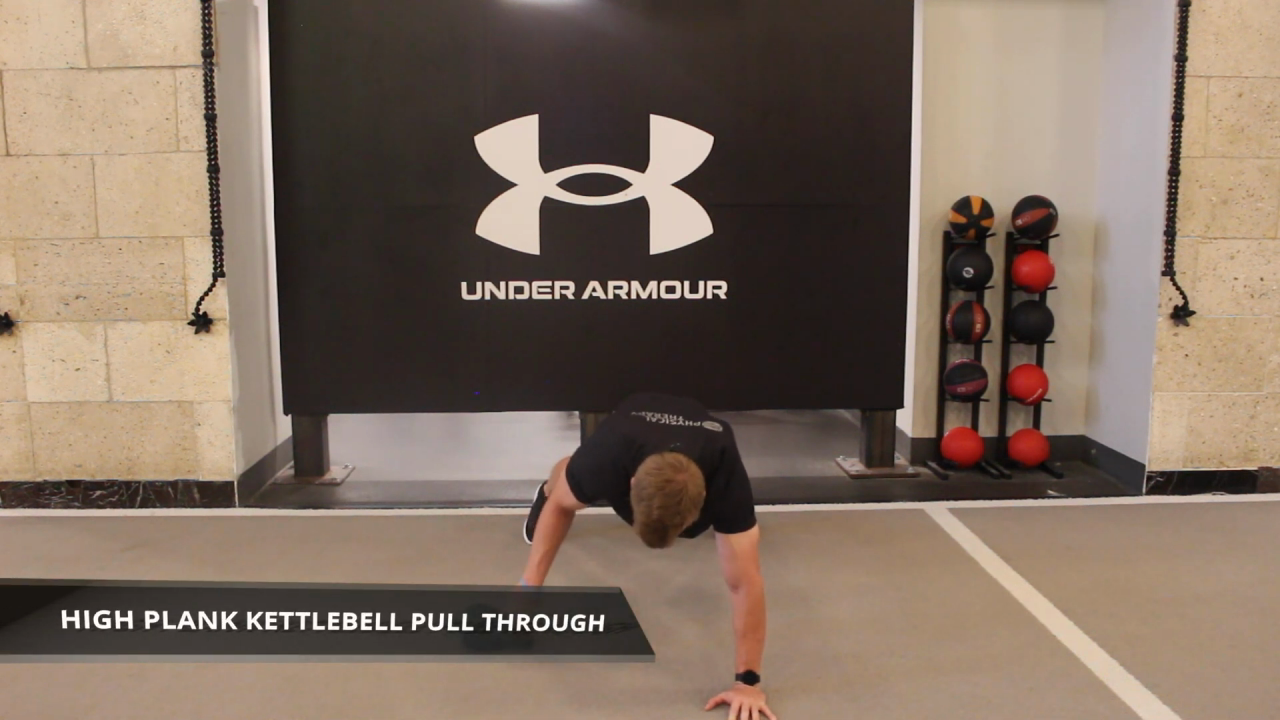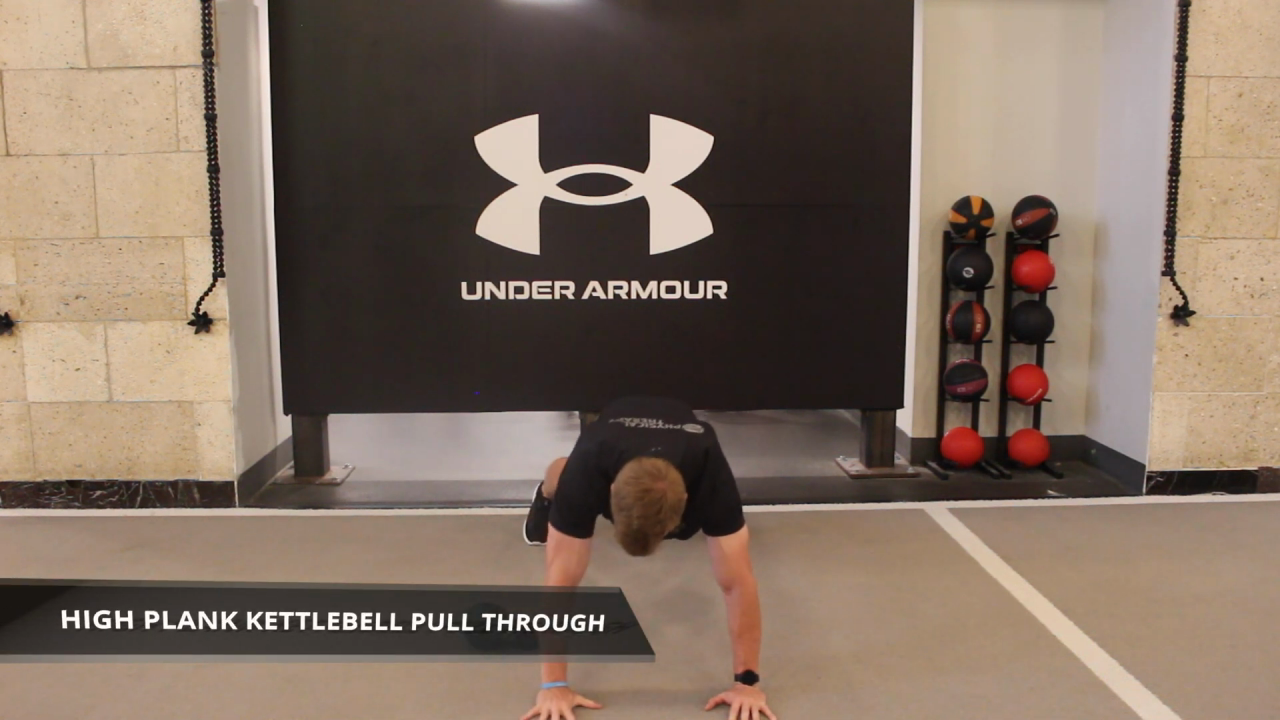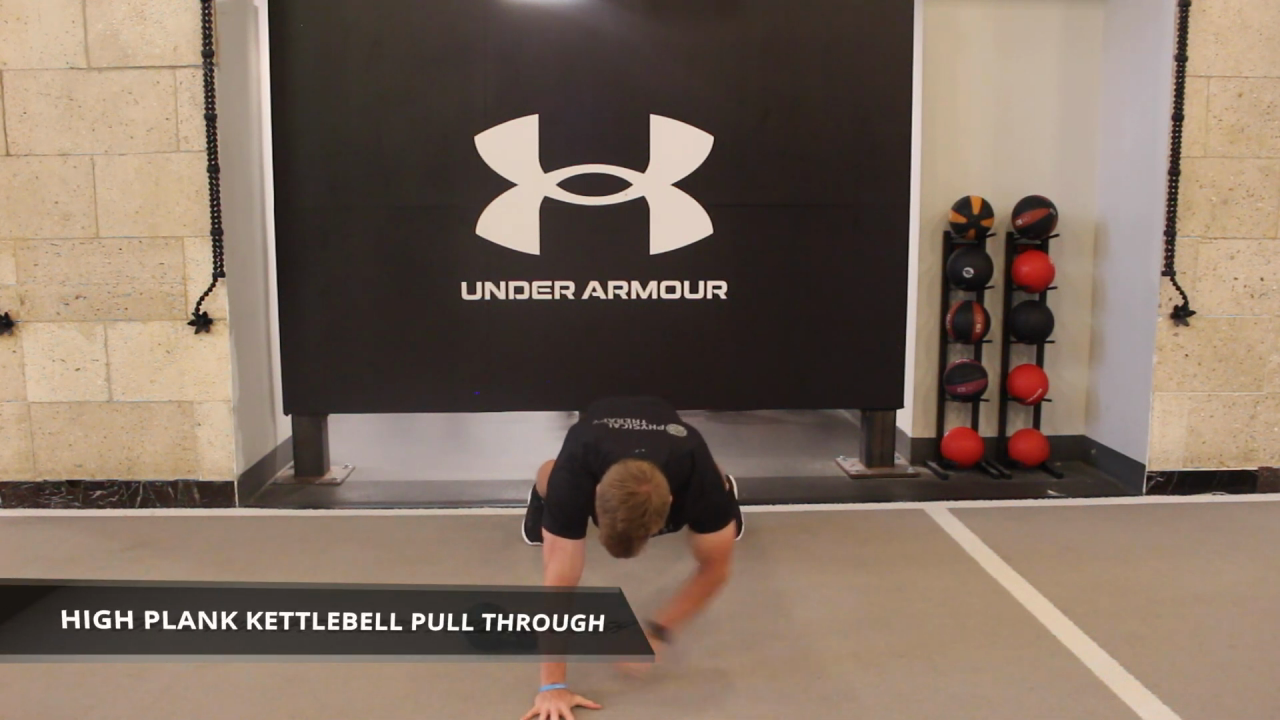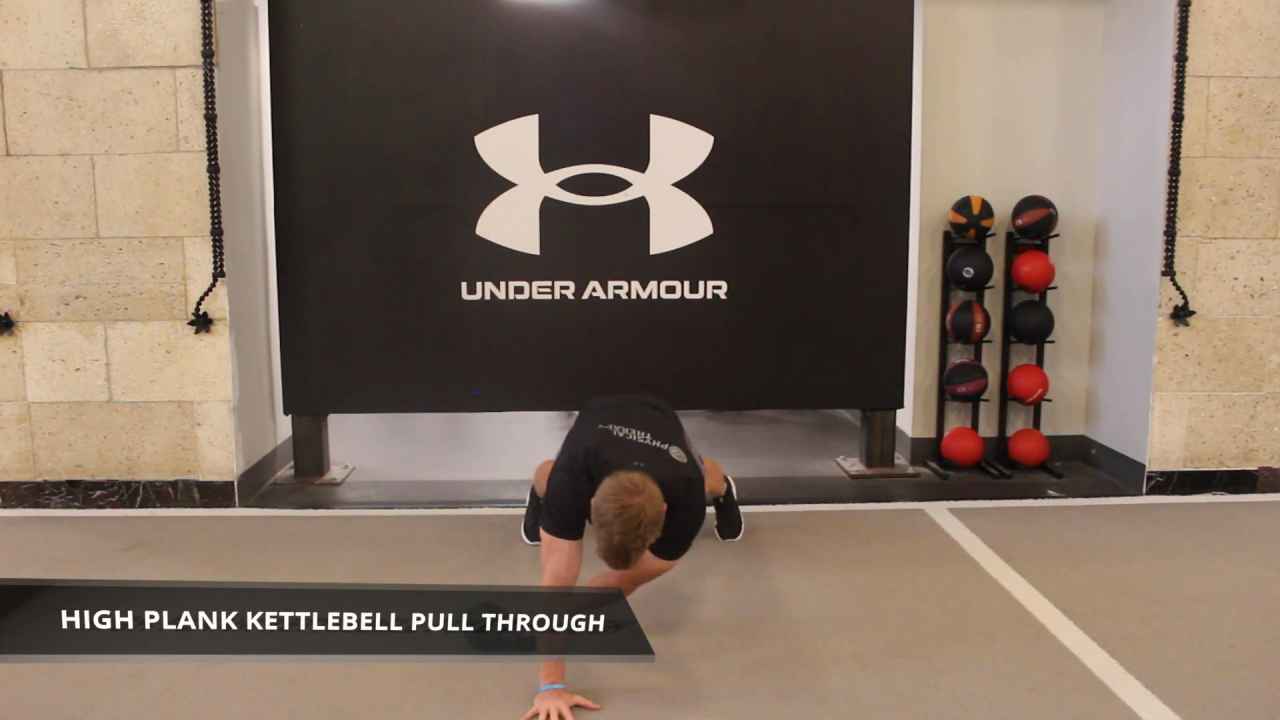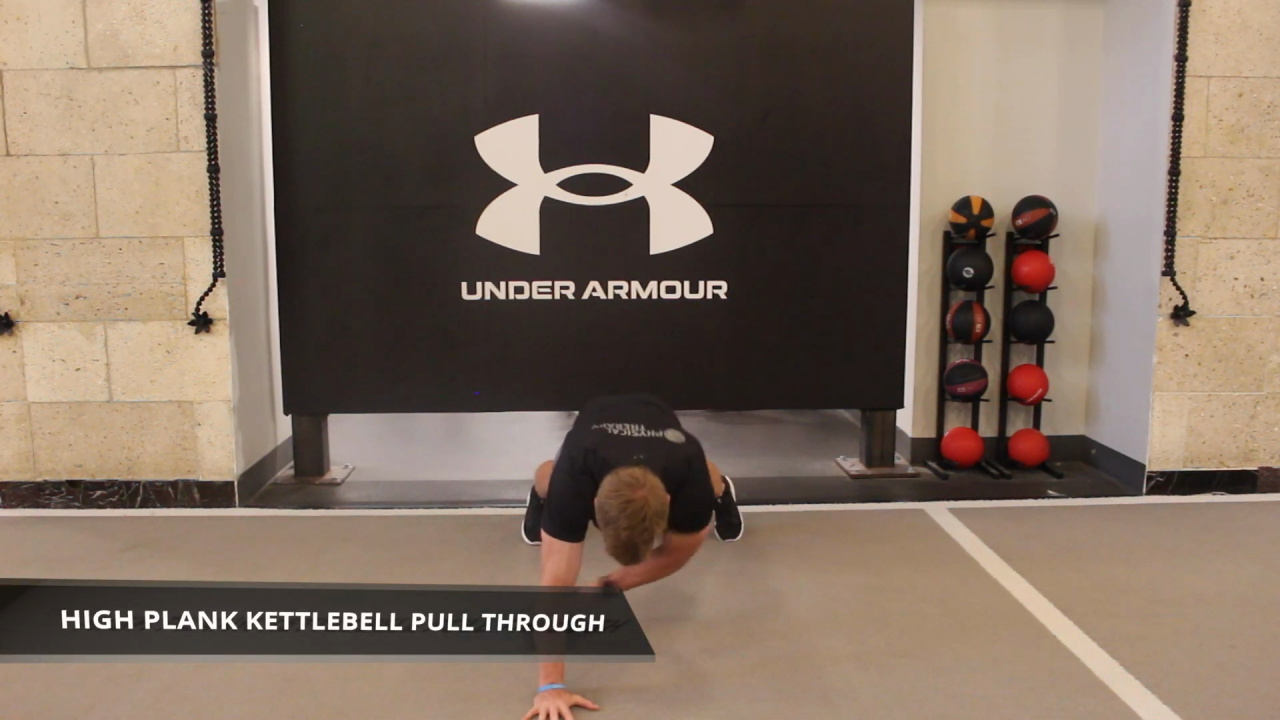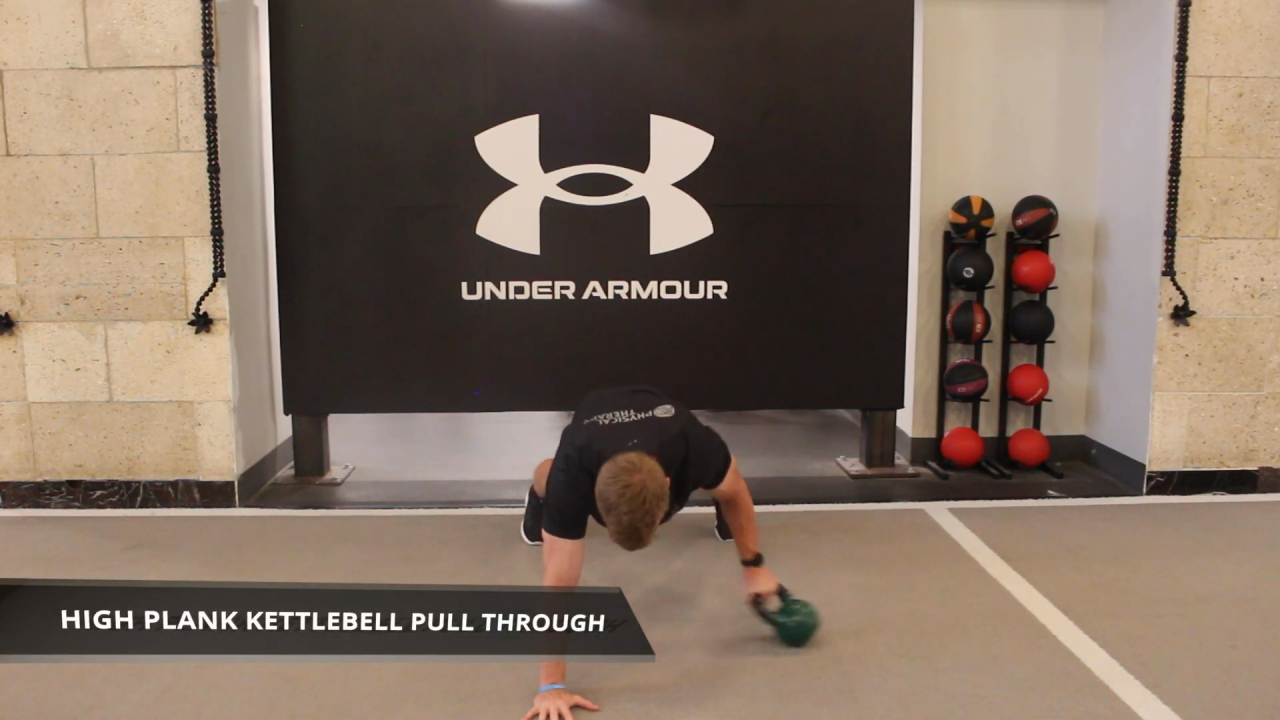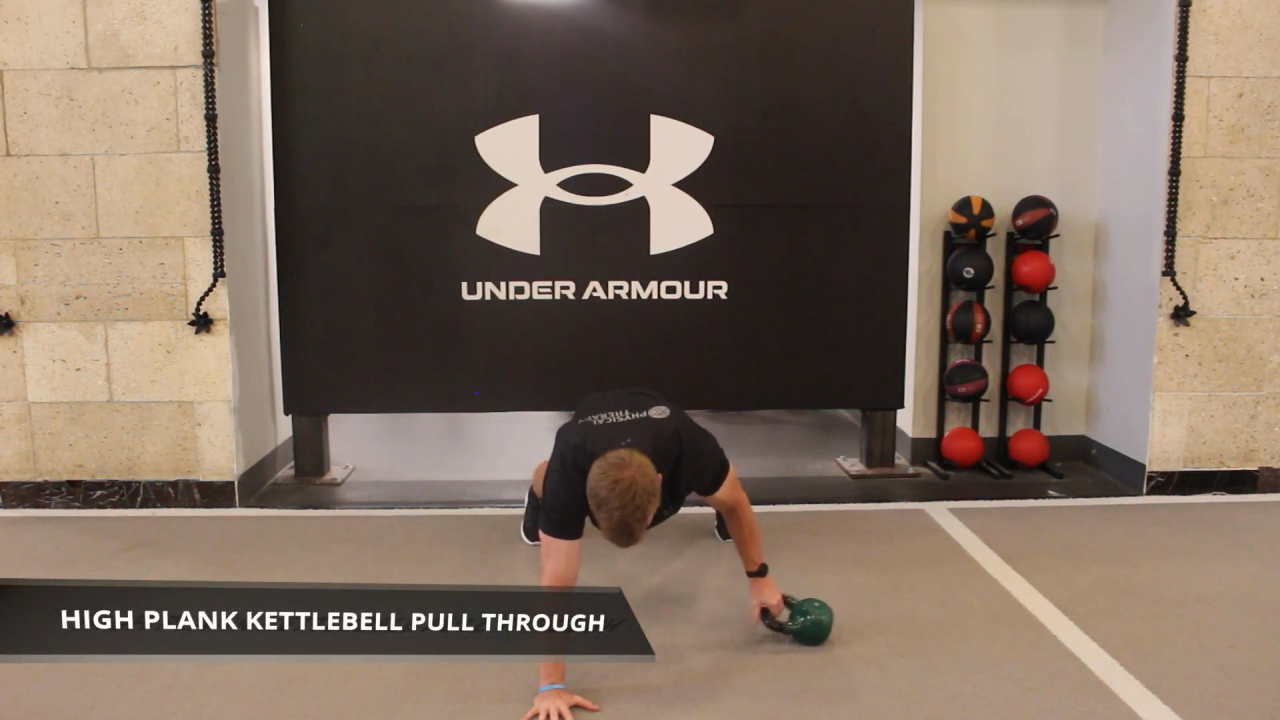
dt=0.4s
person 1, frame 1
left shoulder: (724, 475)
right shoulder: (605, 456)
left elbow: (744, 582)
right elbow: (560, 506)
left wrist: (747, 680)
right wrist: (531, 584)
left hip: (700, 445)
right hip: (629, 438)
right knee: (567, 481)
right ankle: (546, 486)
person 1, frame 2
left shoulder: (708, 475)
right shoulder: (587, 472)
left elbow: (737, 582)
right elbow: (562, 579)
left wrist: (747, 680)
right wrist: (554, 684)
left hip: (685, 451)
right hip: (611, 441)
right ankle: (547, 493)
person 1, frame 3
left shoulder: (693, 473)
right shoulder: (574, 476)
left elbow: (715, 568)
right elbow: (560, 579)
left wrist: (660, 632)
right wrist: (552, 686)
right hip: (600, 427)
left ankle: (724, 488)
right ankle: (542, 493)
person 1, frame 4
left shoulder: (685, 496)
right shoulder: (572, 479)
left elbow: (628, 579)
right elbow: (557, 579)
right wrist: (550, 685)
right hip: (599, 419)
left ankle: (722, 489)
right ankle: (541, 493)
person 1, frame 5
left shoulder: (689, 474)
right shoulder: (574, 479)
left elbow: (678, 551)
right elbow: (557, 580)
left wrist: (607, 589)
right wrist: (550, 685)
left hip: (660, 437)
right hip: (596, 423)
right ankle: (541, 492)
person 1, frame 6
left shoulder: (691, 446)
right shoulder: (572, 475)
left elbow: (733, 492)
right elbow: (560, 580)
left wrist: (753, 565)
right wrist: (551, 685)
left hip: (660, 431)
right ankle: (542, 491)
person 1, frame 7
left shoulder: (687, 447)
right shoulder: (567, 474)
left elbow: (736, 504)
right elbow: (557, 581)
left wrist: (758, 576)
right wrist: (551, 685)
left hip: (658, 435)
right hip: (586, 445)
right ankle: (539, 493)
